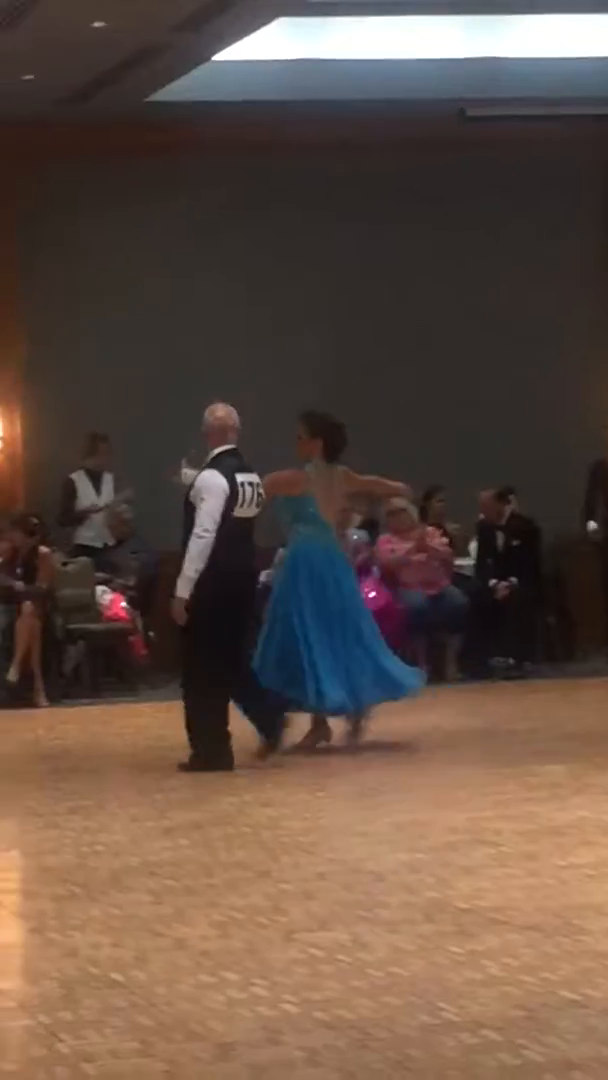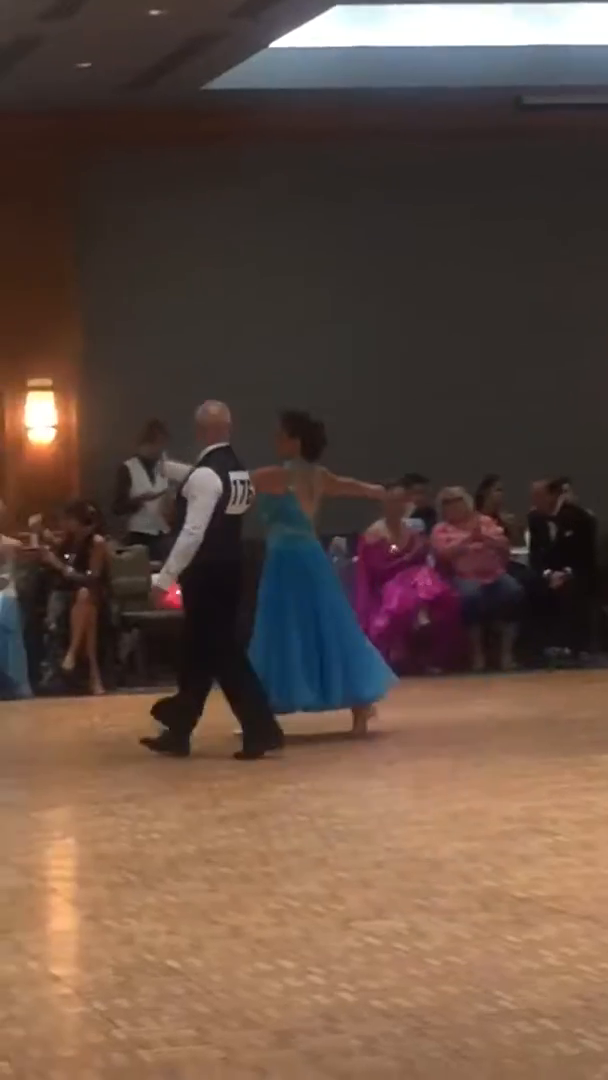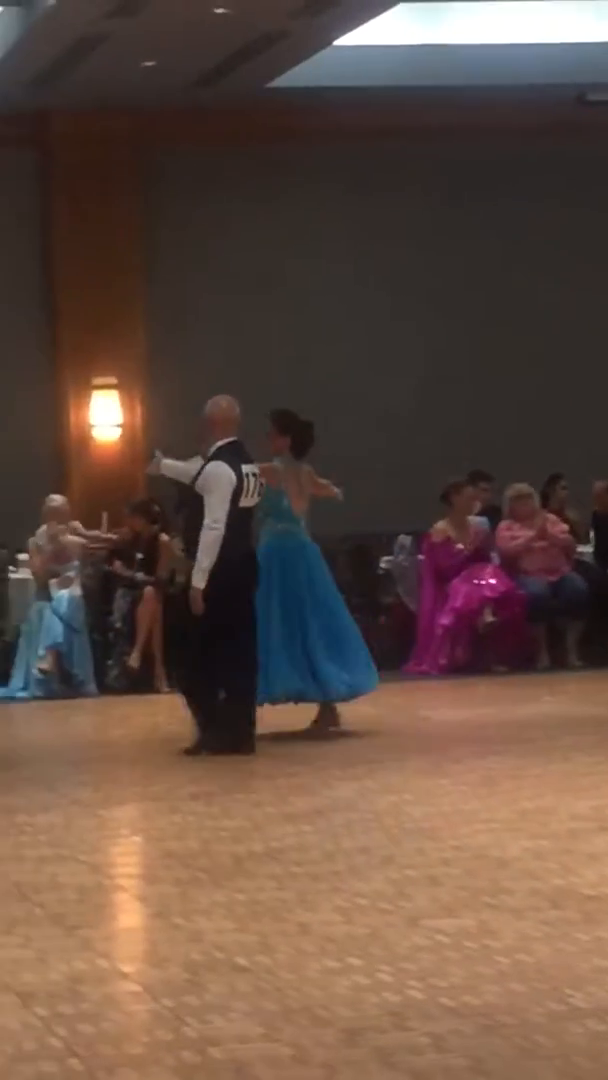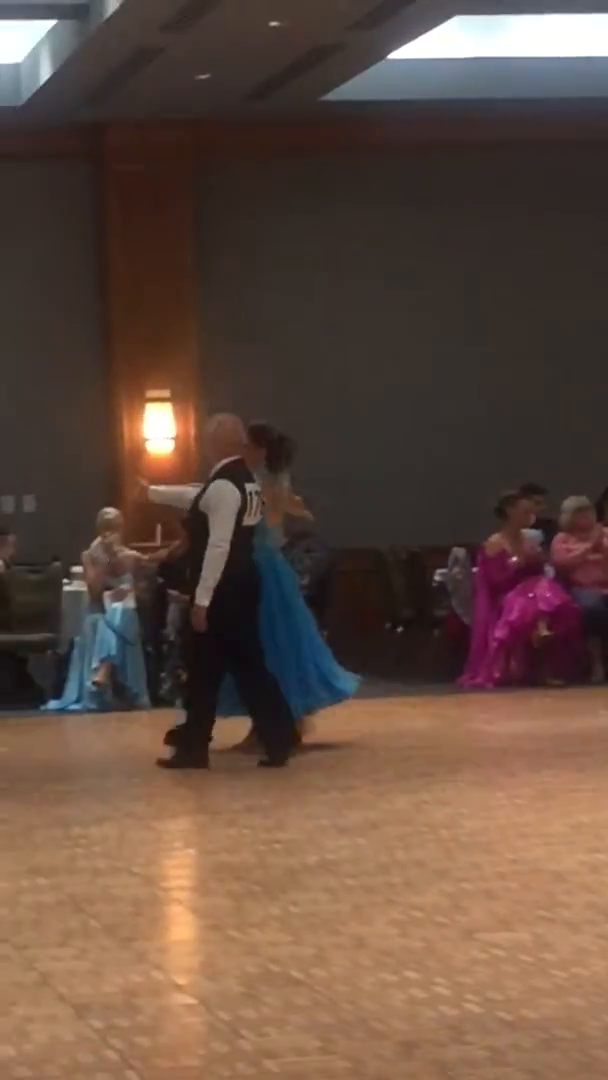
dt=0.3s
person 1, frame 1
left shoulder: (212, 477)
right shoulder: (248, 473)
left elbow: (202, 537)
left wrist: (182, 589)
right wrist: (190, 479)
left hip: (215, 583)
right hip: (241, 577)
left knee: (204, 666)
right knee: (230, 661)
left ankle: (210, 752)
right ankle: (269, 719)
person 1, frame 2
left shoulder: (206, 474)
right shoulder: (237, 469)
left elbow: (193, 533)
left wrist: (165, 578)
right wrist: (170, 468)
left hip: (206, 576)
right hip: (226, 571)
left knee: (222, 655)
right knee: (201, 654)
left ankle: (261, 730)
right ankle: (176, 732)
person 1, frame 3
left shoulder: (219, 467)
right shoulder: (242, 462)
left elbow: (213, 529)
left wrist: (197, 581)
right wrist: (165, 465)
left hip: (218, 573)
right hip: (241, 568)
left knee: (198, 655)
right knee: (237, 651)
left ankle: (215, 730)
right ankle: (238, 734)
person 1, frame 4
left shoulder: (224, 486)
right shoulder: (242, 480)
left elbow: (218, 547)
right elbow: (203, 499)
left wrist: (202, 599)
left hip: (224, 591)
right hip: (242, 586)
left knee: (203, 669)
right knee: (248, 665)
left ankle: (191, 749)
right ankle: (279, 739)
person 2, frame 1
left shoulder: (298, 478)
right shoulder: (341, 476)
right elbow: (374, 484)
right wrist: (398, 486)
left hip: (305, 564)
right hip: (332, 561)
left knee: (304, 639)
right knee: (340, 635)
person 2, frame 2
left shoulder: (277, 476)
right shoulder: (319, 476)
right elbow: (350, 486)
right wrist: (375, 491)
left hip: (288, 560)
right hip: (311, 559)
left knee: (287, 637)
right knee: (326, 632)
right ankle: (358, 703)
person 2, frame 3
left shoulder: (271, 472)
right shoulder: (304, 473)
right elbow: (327, 488)
right wrist: (331, 491)
left hip: (280, 556)
right hip: (301, 553)
left knee: (270, 631)
right knee: (313, 630)
right ankle: (327, 708)
person 2, frame 4
right shoulder: (278, 485)
left elbow: (197, 495)
right elbow: (298, 507)
left hip: (257, 569)
right hip: (269, 568)
right knee: (276, 646)
